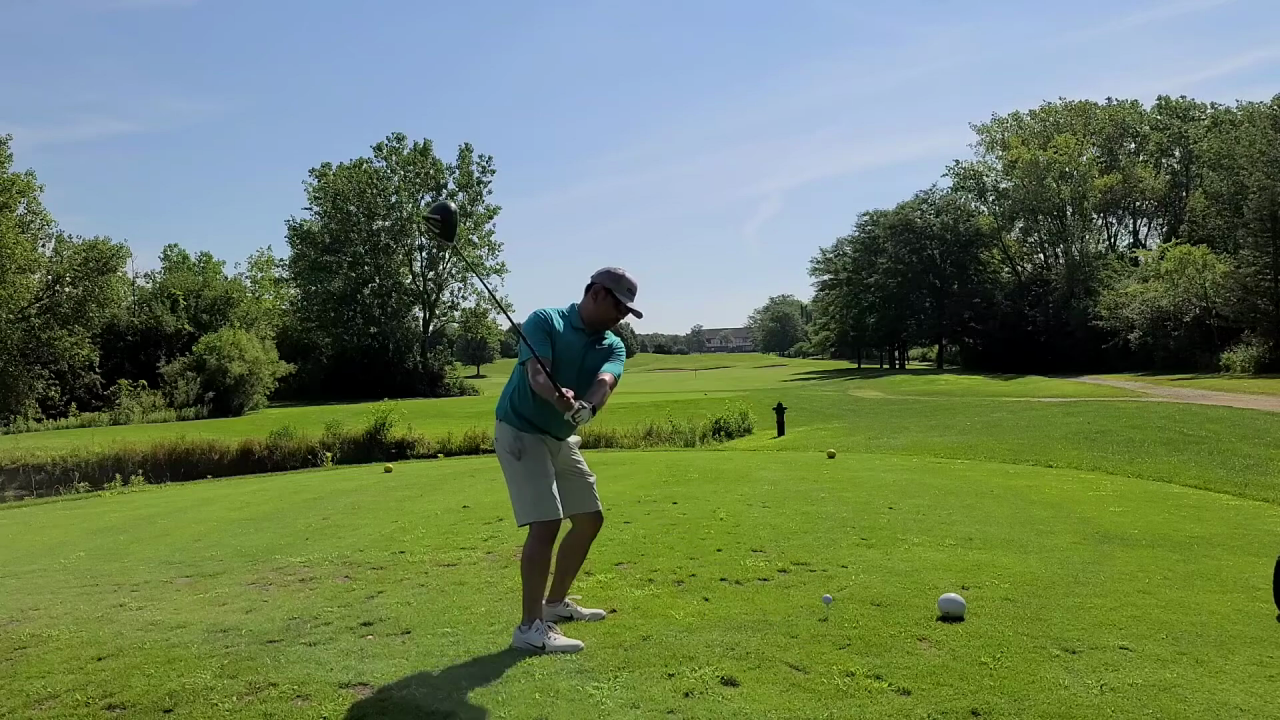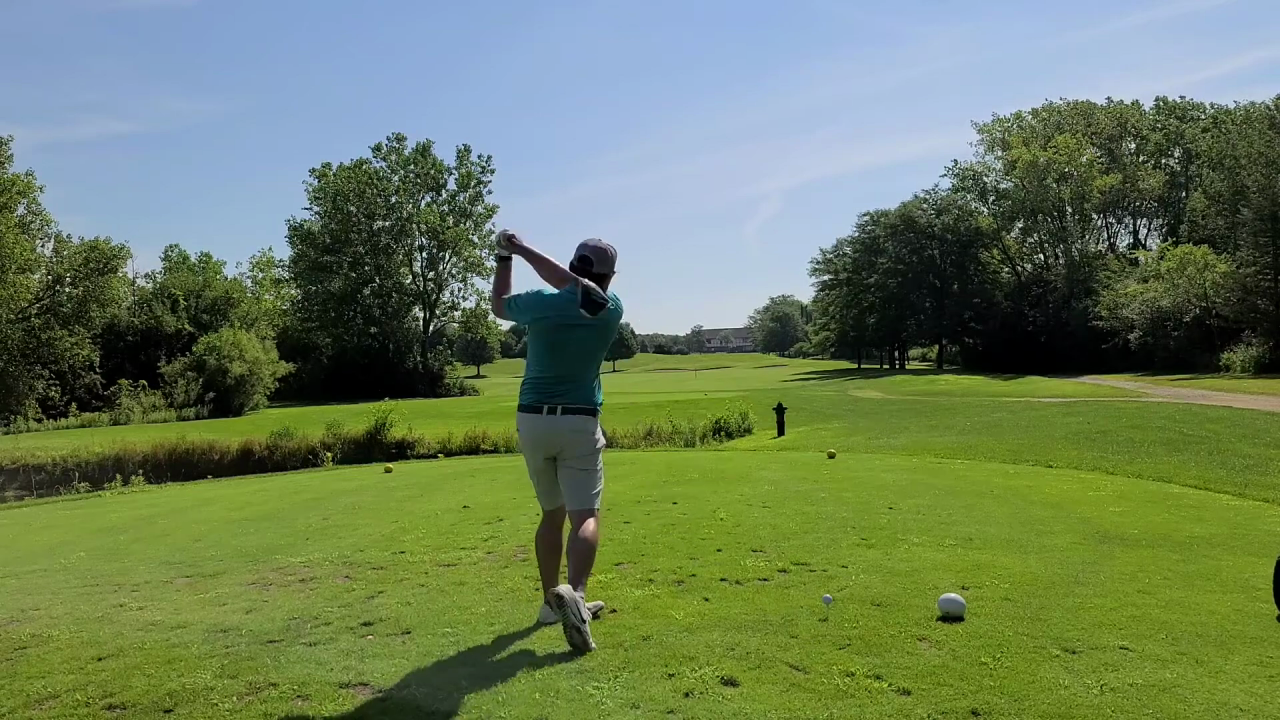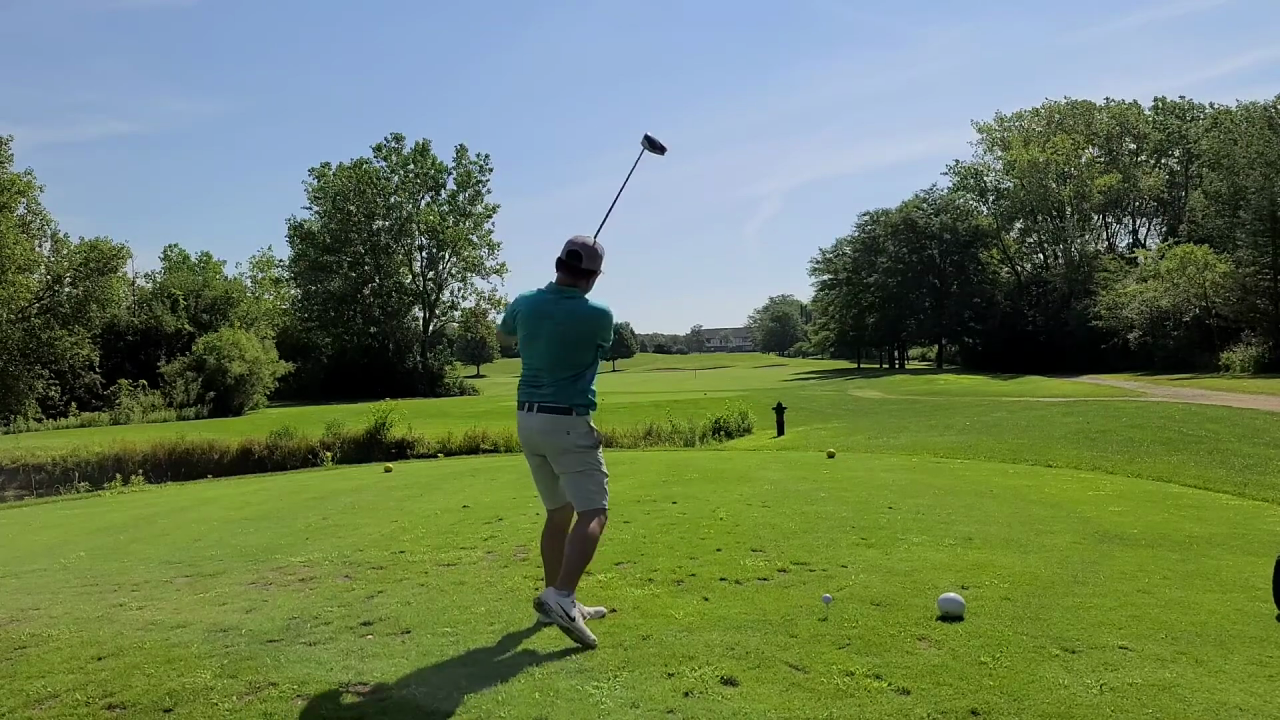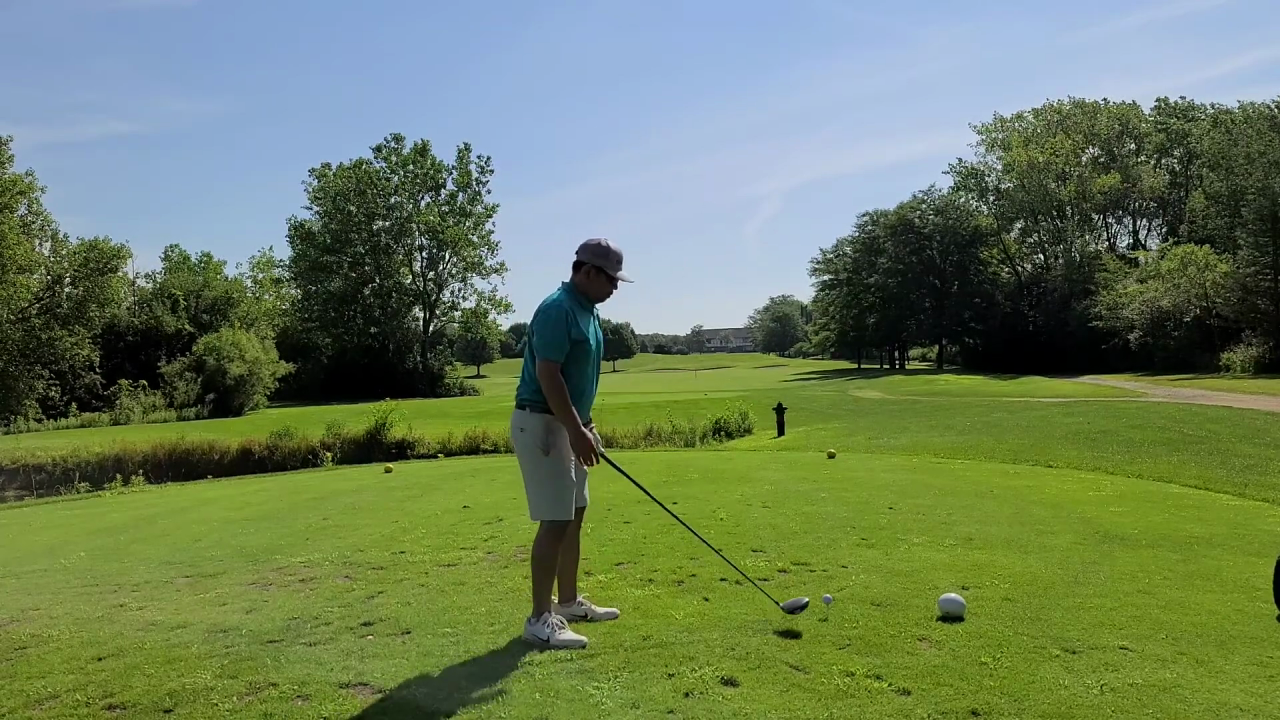
dt=1s
person 1, frame 1
left shoulder: (612, 346)
right shoulder: (545, 319)
left elbow: (605, 384)
right elbow: (536, 375)
left wrist: (584, 406)
right wrist: (558, 399)
left hip: (561, 439)
right hip: (520, 434)
left knee: (590, 520)
right knee: (546, 524)
left ankle: (556, 602)
right ankle: (531, 626)
person 1, frame 2
left shoulder: (541, 303)
right shoulder: (612, 311)
left elbow: (499, 304)
right elbow: (572, 286)
left wrist: (506, 256)
right wrist: (522, 250)
left hip: (530, 420)
right hip: (579, 425)
left knee: (553, 513)
right knee: (584, 515)
left ankle: (552, 601)
right ankle: (572, 594)
person 1, frame 3
left shoulder: (524, 304)
right shoulder: (596, 315)
left elbow: (504, 335)
left hip: (529, 419)
right hip: (567, 423)
left knee: (560, 512)
right knee: (592, 512)
left ankle: (558, 598)
right ankle: (562, 596)
person 1, frame 4
left shoulder: (588, 313)
right shoulder: (557, 309)
right elbow: (547, 374)
left wrist: (586, 425)
right wrist: (576, 430)
left hip: (564, 425)
right hip: (542, 423)
left knee: (573, 516)
right knee: (555, 520)
left ankle: (568, 602)
right ankle: (540, 618)
